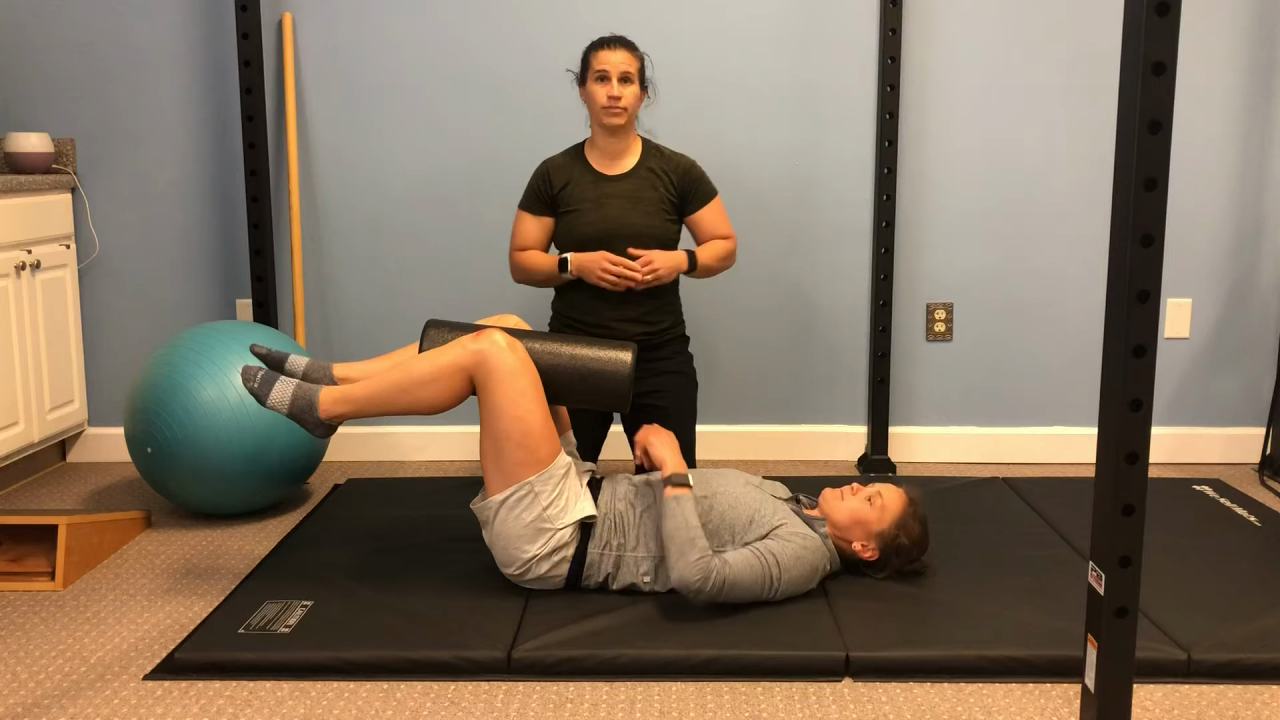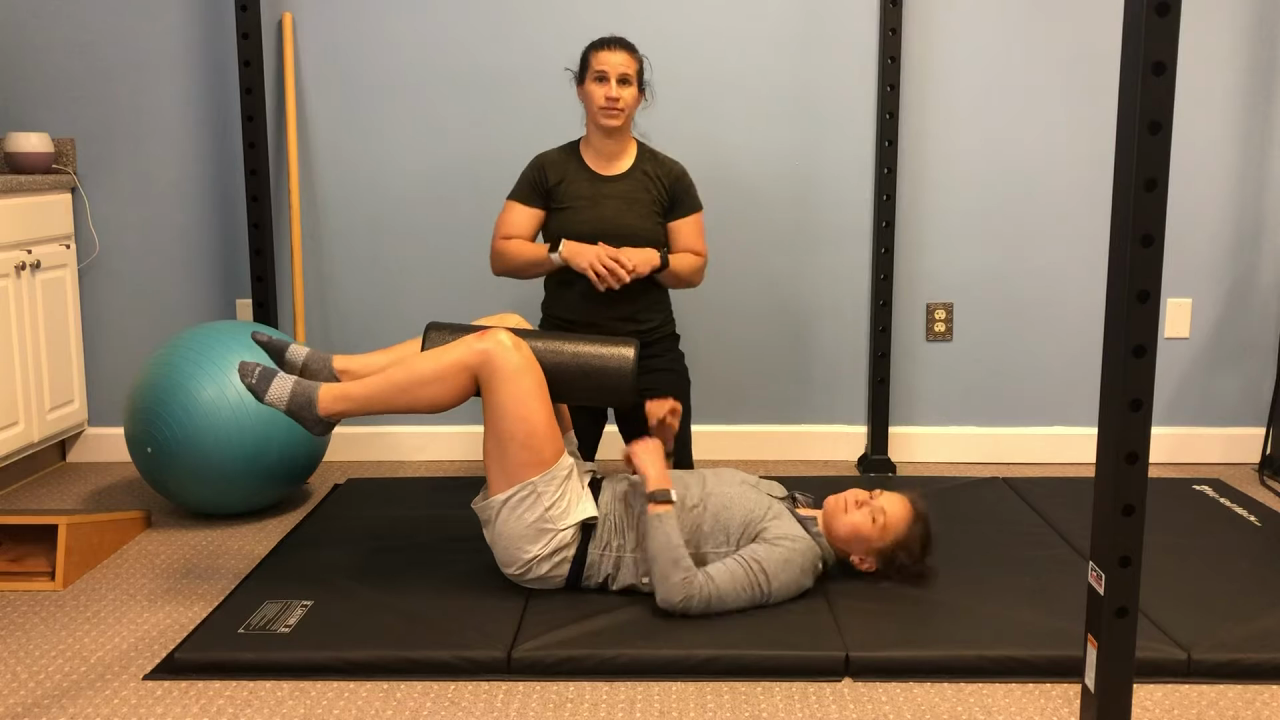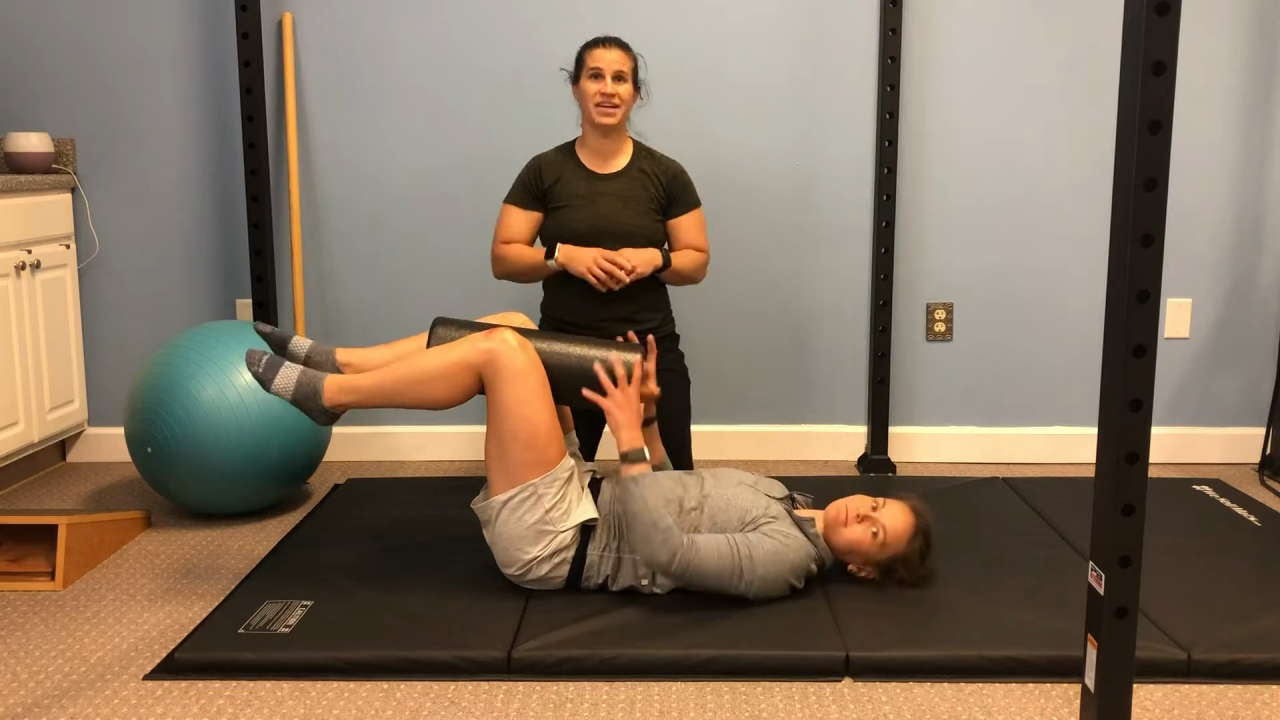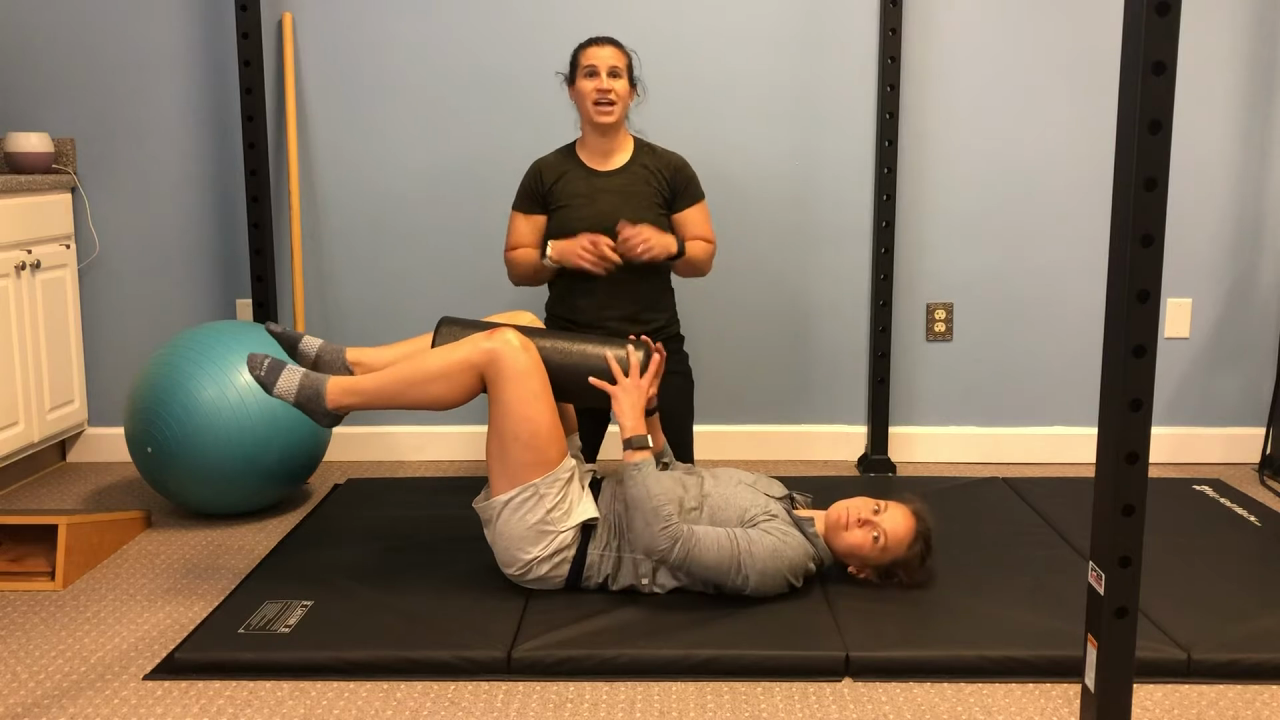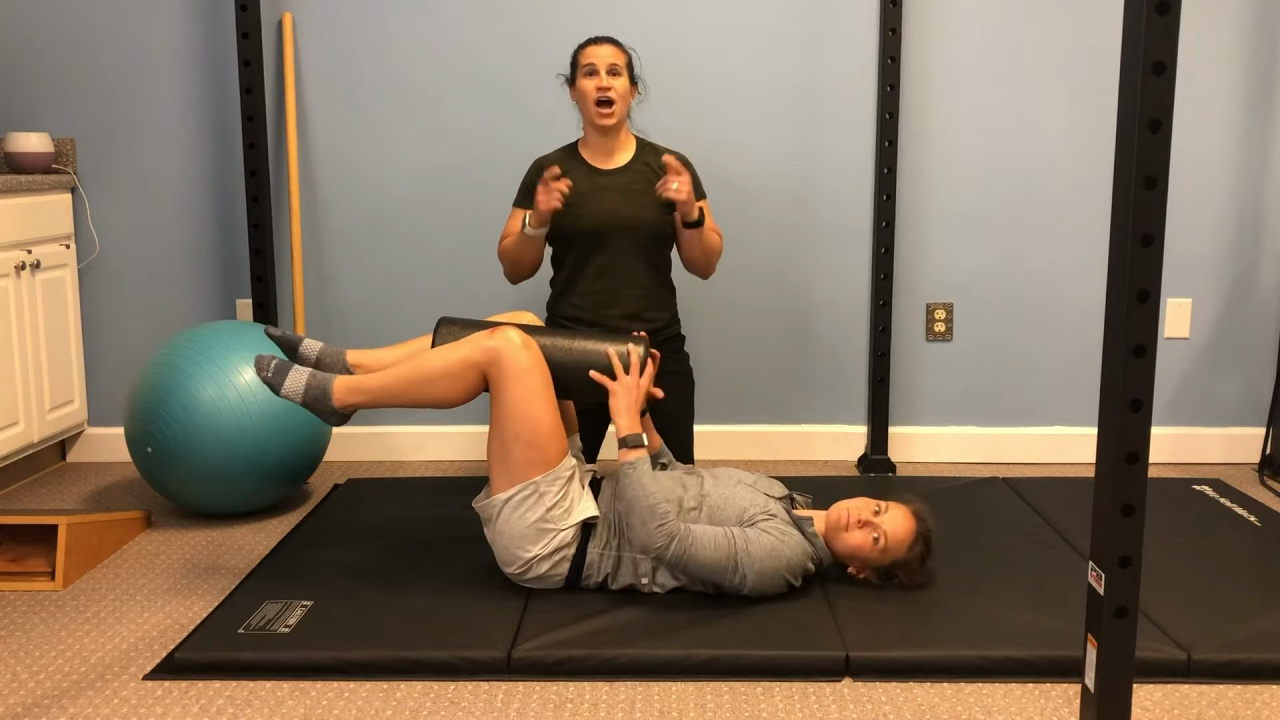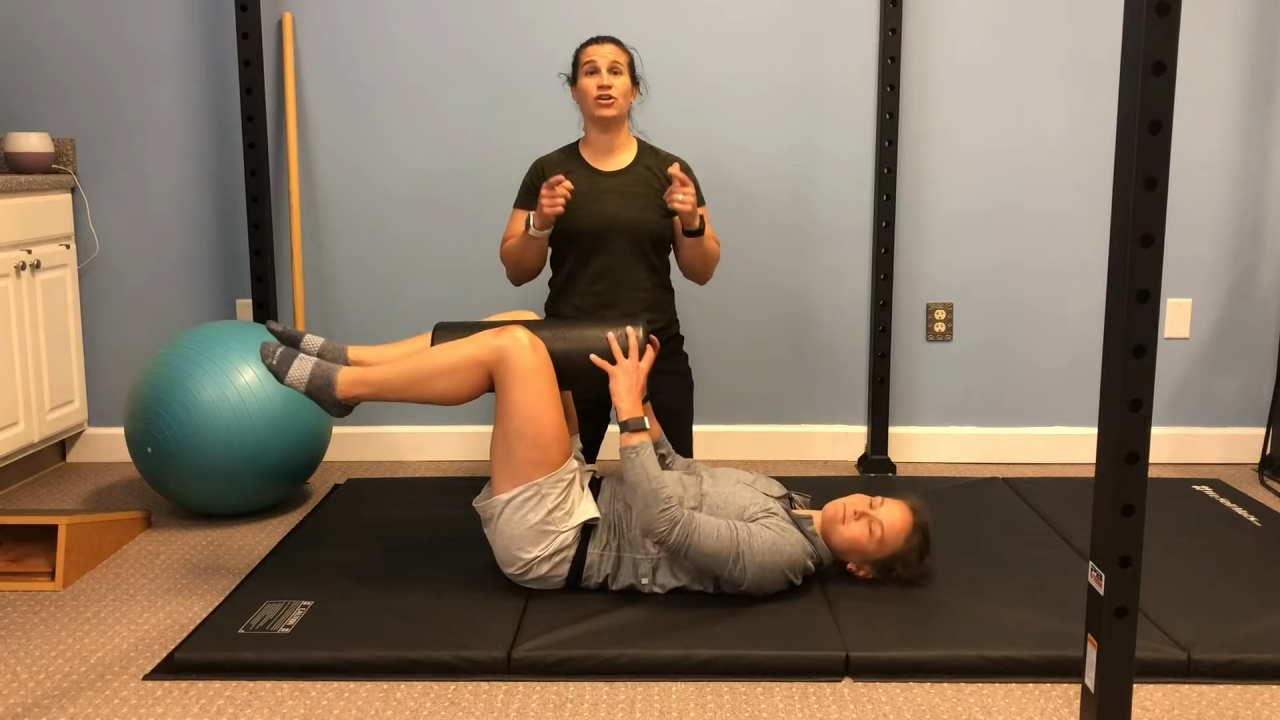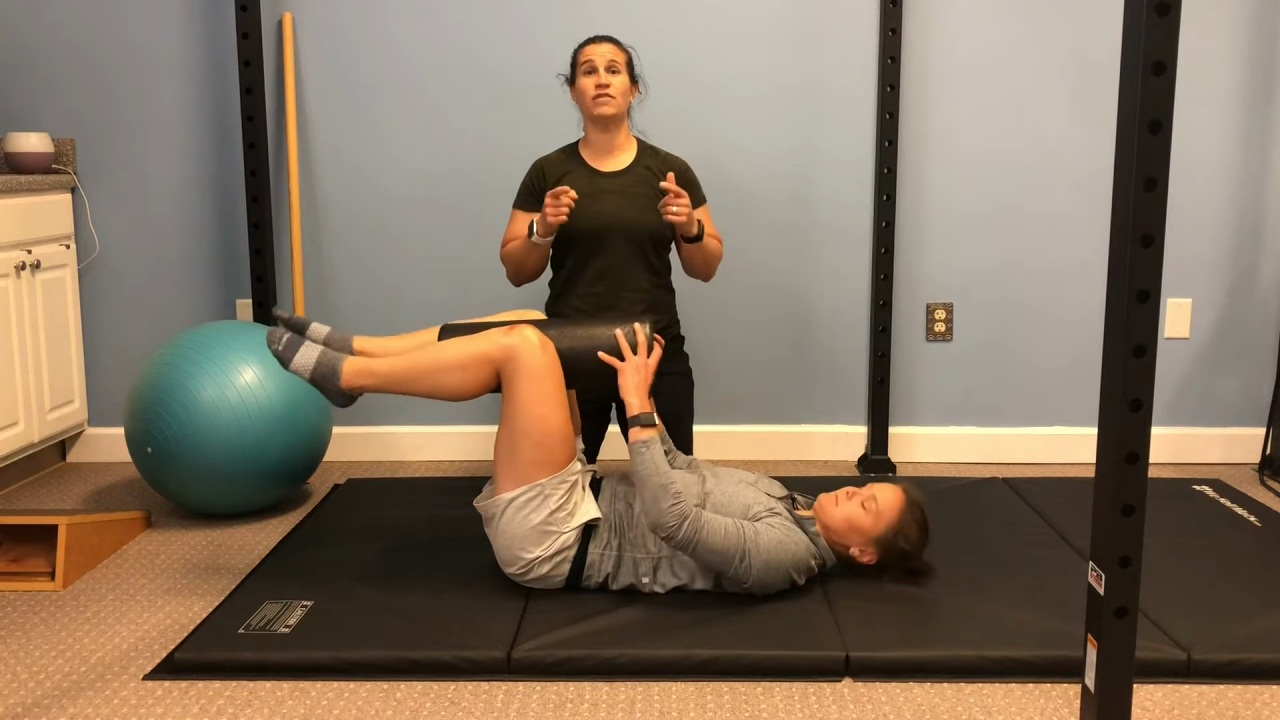
dt=0.2s
person 1, frame 1
left shoulder: (802, 554)
right shoulder: (789, 504)
left elbow: (692, 575)
left wrist: (671, 466)
right wrist: (658, 454)
left hip: (550, 539)
right hip: (588, 498)
left knee: (491, 350)
right knee: (506, 330)
left ankle: (321, 407)
right ankle: (328, 376)
person 1, frame 2
left shoulder: (796, 557)
right shoulder: (789, 505)
left elbow: (680, 591)
left wrist: (654, 481)
right wrist: (661, 444)
left hip: (550, 540)
right hip: (585, 499)
left knee: (498, 352)
right knee: (507, 329)
left ankle: (319, 402)
right ankle: (329, 369)
person 1, frame 3
left shoulder: (785, 558)
right shoulder: (788, 505)
left elbow: (663, 551)
left wrist: (627, 436)
right wrist: (646, 416)
left hip: (549, 542)
right hip: (581, 499)
left knee: (502, 350)
right knee: (514, 325)
left ankle: (323, 394)
right ankle: (333, 362)
person 1, frame 4
left shoulder: (782, 557)
right shoulder: (789, 503)
left elbow: (662, 538)
left wrist: (629, 425)
right wrist: (648, 409)
left hip: (549, 541)
right hip: (583, 499)
left knee: (503, 350)
right knee: (519, 324)
left ankle: (326, 396)
right ankle: (342, 362)
person 1, frame 5
left shoulder: (781, 557)
right shoulder: (791, 506)
left elbow: (659, 537)
left wrist: (625, 424)
right wrist: (644, 415)
left hip: (548, 539)
right hip: (582, 498)
left knee: (506, 348)
right knee: (521, 326)
left ankle: (332, 393)
right ankle: (344, 364)
person 1, frame 6
left shoulder: (780, 555)
right shoulder: (791, 507)
left elbow: (663, 522)
left wrist: (626, 409)
right wrist: (641, 404)
left hip: (548, 541)
right hip: (583, 499)
left knee: (514, 348)
right knee: (523, 328)
left ankle: (339, 386)
right ankle: (342, 358)
person 1, frame 7
left shoulder: (784, 553)
right shoulder: (787, 504)
left elbow: (669, 519)
right elbow: (682, 476)
left wrist: (636, 407)
right wrist: (645, 400)
left hip: (548, 540)
right hip: (585, 499)
left knee: (524, 348)
right knee: (531, 324)
left ankle: (343, 375)
right ankle: (349, 348)
person 2, frame 1
left shoulder: (677, 171)
right shoulder: (553, 174)
left elbow: (724, 247)
right elbow: (521, 262)
left wrist: (681, 261)
right wrist: (576, 264)
left hip: (661, 357)
person 2, frame 2
left shoulder: (668, 175)
right shoulder: (547, 169)
left elbow: (695, 266)
right elbow: (502, 256)
left wrist: (654, 259)
right wrist: (567, 251)
left hip: (651, 355)
person 2, frame 3
left shoulder: (666, 174)
right shoulder: (544, 170)
left elbow: (696, 262)
right elbow: (503, 258)
left wrist: (656, 259)
right wrist: (563, 256)
person 2, frame 4
left shoulder: (668, 169)
right shoulder: (546, 173)
left elbow: (703, 261)
right elbow: (517, 269)
left wrist: (670, 245)
right wrist: (557, 253)
person 2, frame 5
left shoulder: (669, 167)
right shoulder: (549, 171)
left elbow: (705, 265)
right elbow: (514, 270)
left wrist: (691, 211)
right wrist: (539, 220)
left hip: (657, 353)
person 2, frame 6
left shoulder: (668, 170)
right shoulder: (548, 171)
left elbow: (702, 271)
right elbow: (515, 271)
left wrist: (690, 221)
right wrist: (541, 224)
left hip: (656, 355)
person 2, frame 7
left shoulder: (669, 170)
right shoulder: (548, 172)
left elbow: (706, 268)
right elbow: (515, 272)
left wrist: (690, 228)
right wrist: (543, 230)
